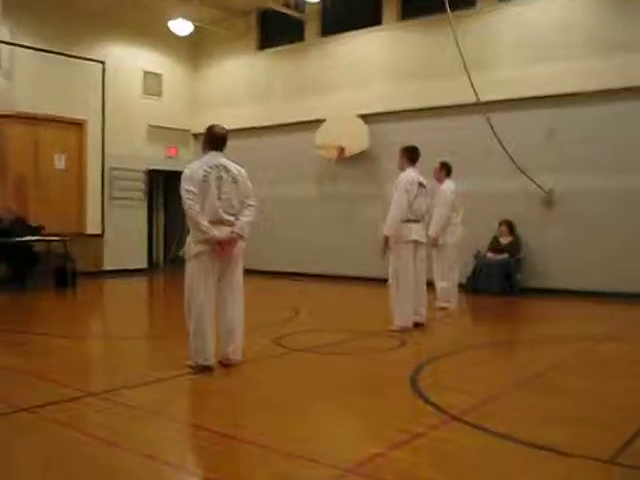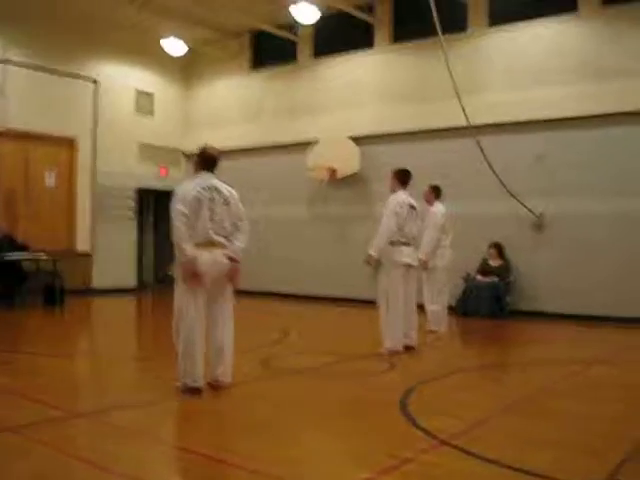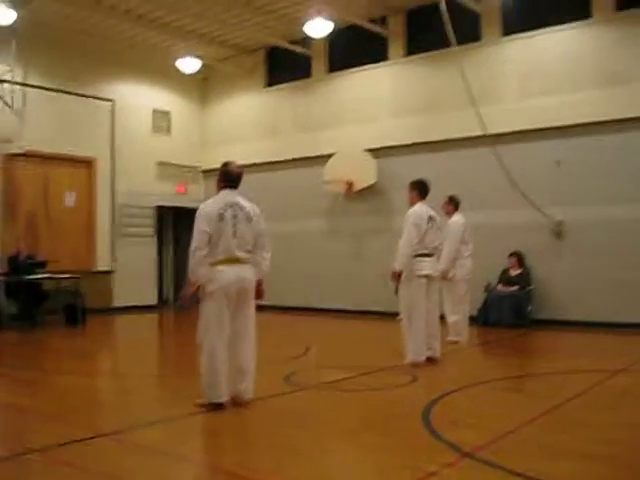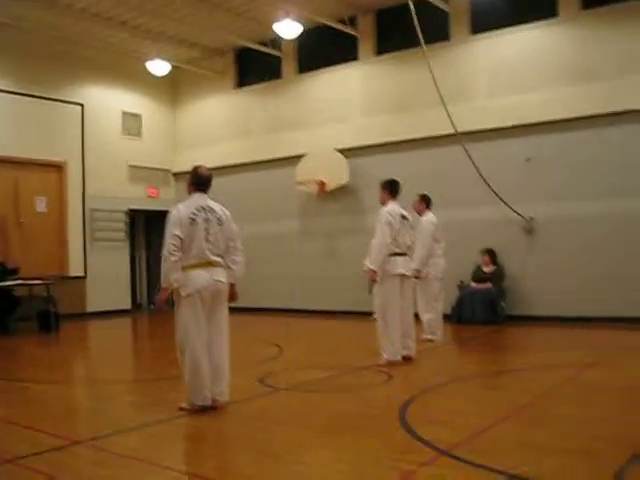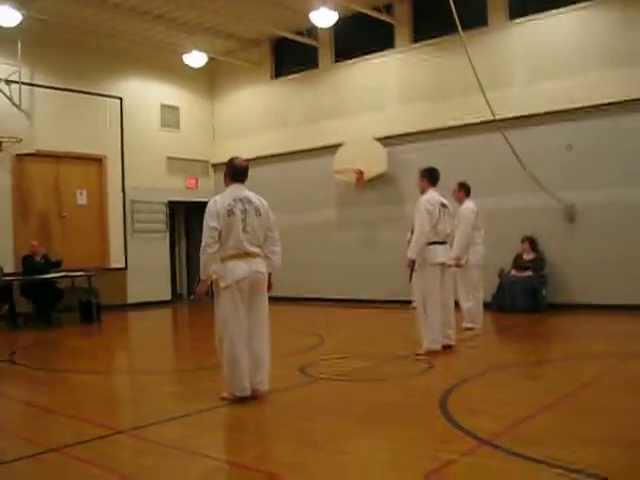
dt=0.3s
person 1, frame 1
left shoulder: (193, 170)
right shoulder: (238, 171)
left elbow: (192, 207)
right elbow: (249, 205)
left wrist: (210, 236)
right wrist: (236, 233)
left hip: (204, 240)
right hip: (231, 239)
left knee: (201, 301)
right knee: (231, 299)
left ankle: (203, 357)
right ankle: (231, 354)
person 1, frame 2
left shoulder: (185, 190)
right shoulder: (229, 192)
left elbow: (180, 230)
right elbow: (241, 228)
left wrist: (188, 262)
right wrist: (234, 260)
left hip: (195, 259)
right hip: (222, 260)
left knee: (190, 322)
right knee: (221, 320)
left ankle: (192, 379)
right ankle: (220, 376)
person 1, frame 3
left shoulder: (208, 207)
right shoulder: (252, 209)
left elbow: (199, 247)
right elbow: (262, 247)
left wrist: (193, 280)
right wrist: (259, 279)
left hip: (218, 275)
right hip: (245, 275)
left knee: (214, 337)
right knee: (243, 336)
left ankle: (216, 395)
right ankle: (242, 392)
person 1, frame 4
left shoulder: (180, 211)
right shoulder: (223, 213)
left elbow: (171, 252)
right elbow: (234, 250)
left wrist: (166, 286)
right wrist: (232, 282)
left hip: (191, 280)
right hip: (217, 279)
left knee: (193, 342)
right knee: (217, 339)
left ankle: (200, 398)
right ankle: (217, 395)
person 1, frame 5
left shoulder: (217, 203)
right shoulder: (260, 203)
left elbow: (210, 244)
right elbow: (272, 241)
left wrist: (206, 277)
right wrist: (269, 271)
left hip: (230, 271)
right hip: (257, 269)
left knee: (233, 332)
right knee: (257, 329)
left ankle: (239, 388)
right ankle: (258, 384)
person 2, frame 1
left shoulder: (404, 178)
right shoulder: (422, 181)
left elbow: (398, 208)
right elbow: (424, 208)
left wrist: (388, 233)
right wrist: (419, 227)
left hip: (404, 231)
right hip: (418, 231)
left knee: (402, 278)
right knee: (417, 276)
left ankle: (403, 320)
right ankle: (418, 316)
person 2, frame 2
left shoulder: (395, 201)
right shoulder: (413, 204)
left elbow: (386, 230)
right elbow: (415, 231)
left wrist: (373, 253)
right wrist: (409, 249)
left hip: (394, 253)
right hip: (410, 254)
left knee: (392, 300)
right knee: (408, 299)
left ankle: (394, 343)
right ankle: (409, 340)
person 2, frame 3
left shoulder: (414, 213)
right shoulder: (433, 215)
left elbow: (408, 243)
right elbow: (437, 243)
left wrist: (397, 267)
right wrist: (428, 260)
left hip: (416, 266)
right hip: (430, 265)
left knee: (414, 313)
right knee: (430, 311)
left ankle: (416, 355)
right ankle: (432, 351)
person 2, frame 4
left shoulder: (386, 212)
right shoulder: (404, 214)
left elbow: (382, 242)
right elbow: (408, 242)
left wrist: (373, 267)
left hip: (389, 265)
right hip: (403, 263)
left knee: (388, 312)
right knee: (404, 310)
left ankle: (392, 354)
right ankle: (407, 350)
person 2, frame 5
left shoulder: (425, 200)
right shoulder: (444, 202)
left elbow: (422, 231)
right elbow: (448, 229)
left wrist: (412, 255)
left hip: (429, 253)
right hip: (443, 251)
left knee: (428, 300)
right knee: (444, 298)
left ankle: (432, 343)
right ankle: (447, 339)
person 3, frame 1
left shoulder: (445, 189)
right shoulder: (449, 187)
left elbow: (442, 214)
left wrist: (434, 234)
right wrist: (436, 233)
left hip: (446, 234)
right hip: (449, 233)
left knee: (445, 269)
right knee: (448, 269)
left ankle: (446, 301)
right ankle: (448, 300)
person 3, frame 2
left shoulder: (434, 211)
right shoulder: (439, 210)
left elbow: (432, 236)
left wrist: (424, 257)
right wrist: (425, 256)
left hip: (436, 257)
right hip: (439, 256)
left knee: (434, 291)
right knee: (438, 291)
left ankle: (437, 324)
right ankle: (438, 323)
person 3, frame 3
left shoulder: (454, 222)
right shoulder: (458, 221)
left elbow: (451, 248)
left wrist: (444, 268)
right wrist: (445, 267)
left hip: (456, 268)
right hip: (459, 267)
left knee: (455, 303)
right knee: (458, 302)
left ankle: (458, 335)
right ankle: (458, 333)
person 3, frame 4
left shoulder: (426, 221)
right shoulder: (430, 219)
left elbow: (424, 247)
left wrist: (417, 268)
right wrist: (419, 266)
left hip: (429, 267)
right hip: (432, 265)
left knee: (429, 301)
right knee: (432, 301)
left ankle: (432, 333)
right ankle: (433, 331)
person 3, frame 5
left shoulder: (466, 209)
right shoulder: (469, 207)
left elbow: (464, 235)
left wrist: (457, 255)
right wrist: (459, 255)
left hip: (469, 255)
right hip: (471, 253)
left knee: (469, 289)
right knee: (472, 289)
left ankle: (472, 321)
right ankle: (473, 320)
